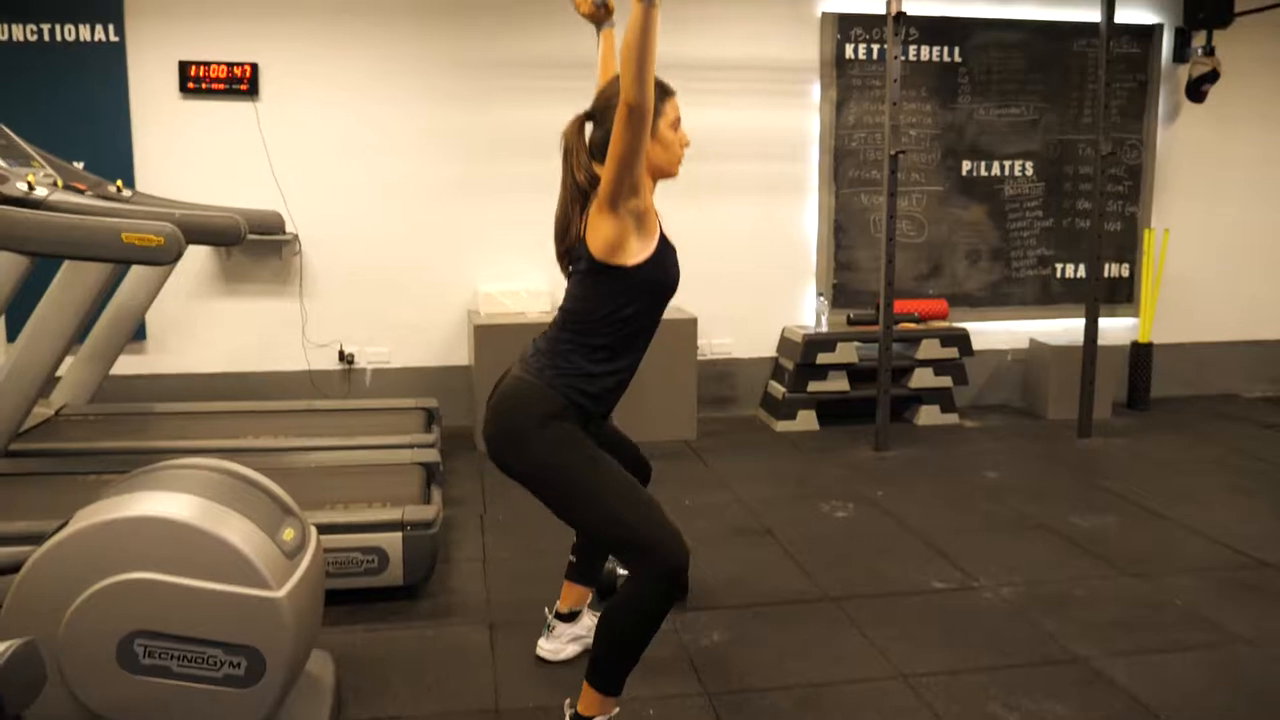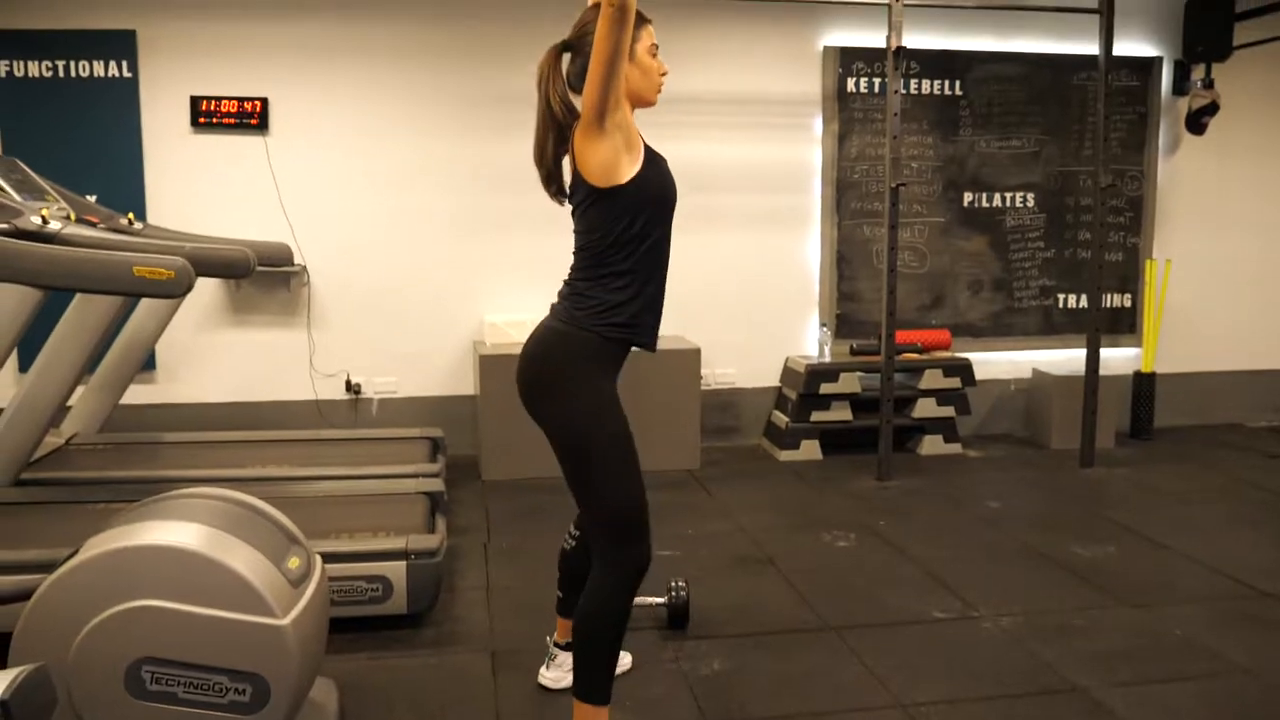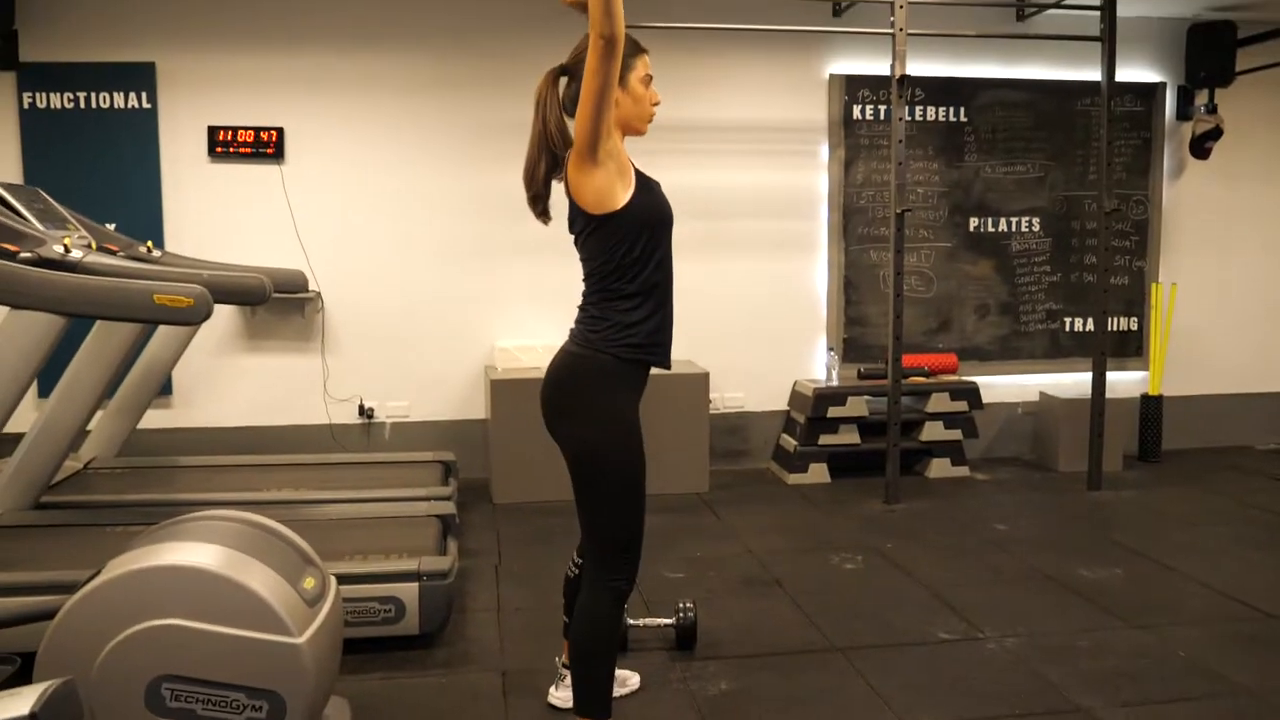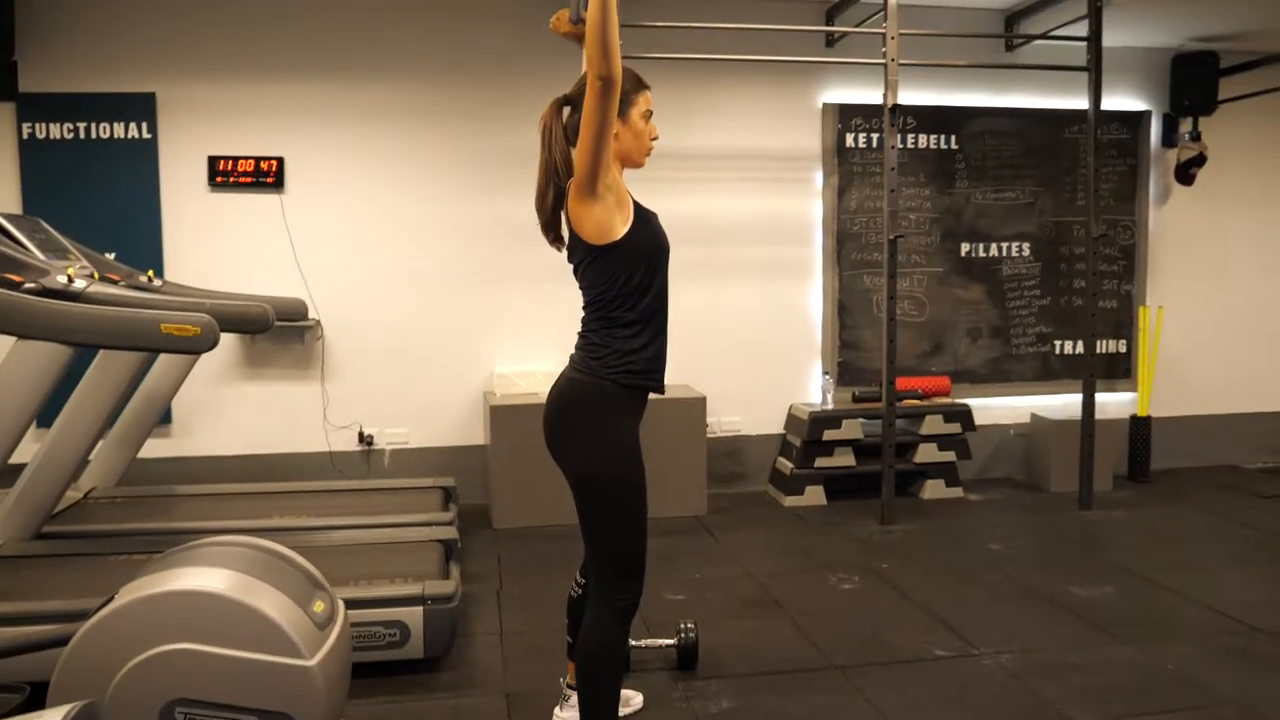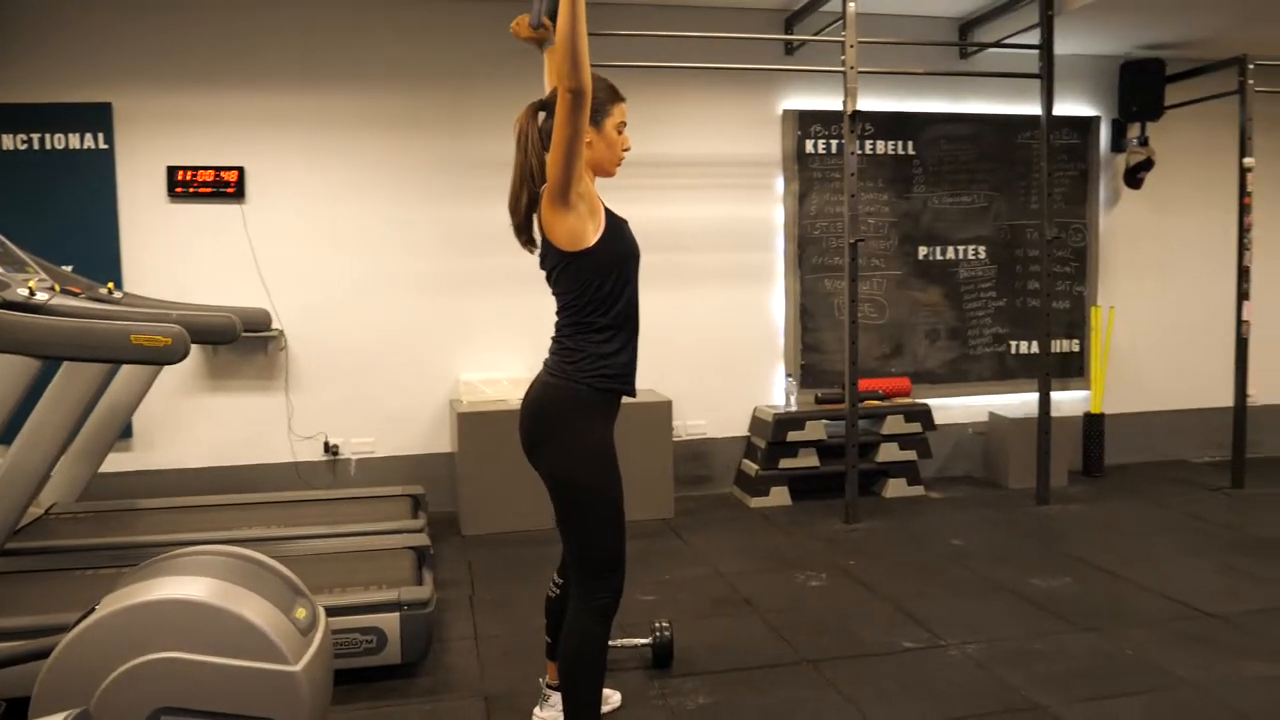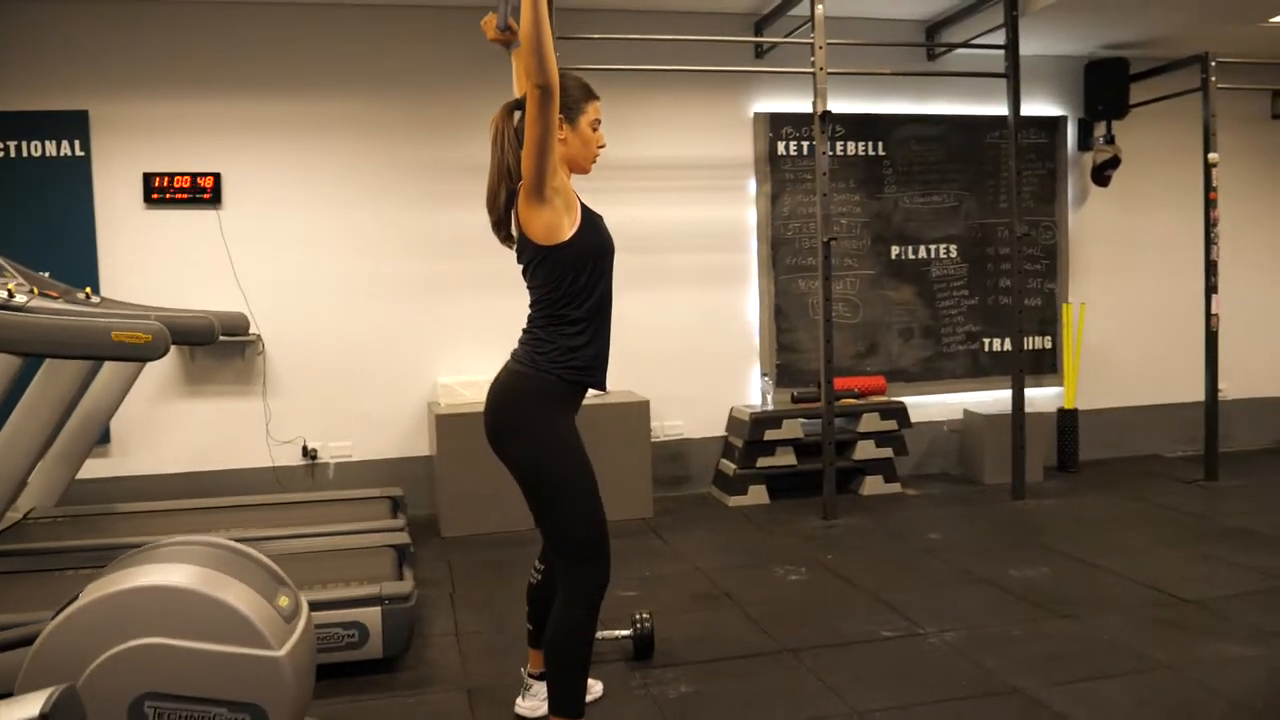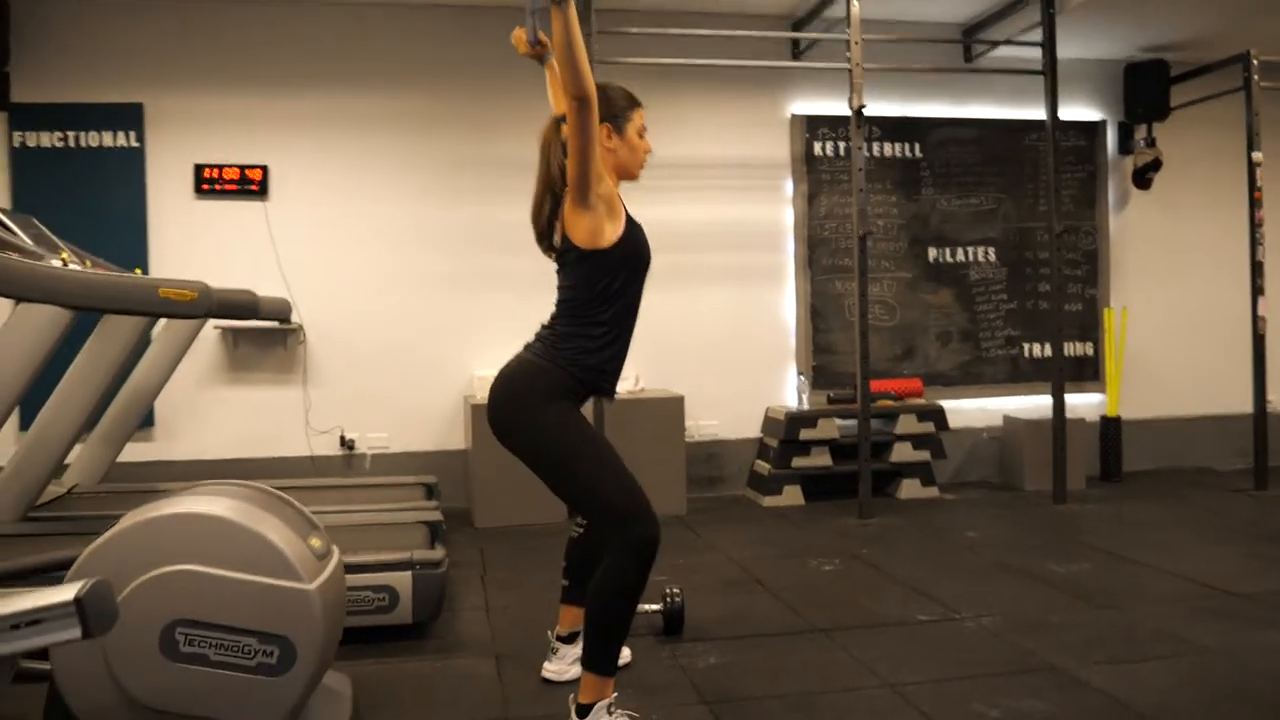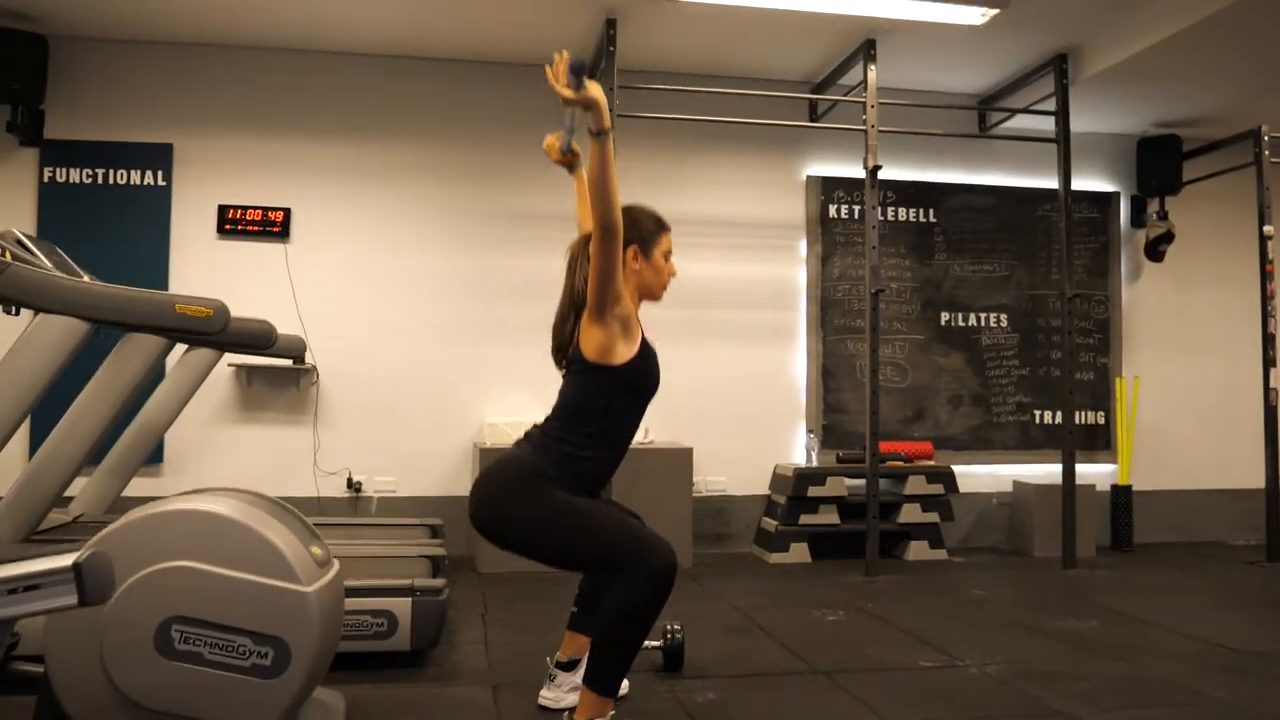
dt=0.3s
person 1, frame 1
left shoulder: (619, 193)
right shoulder: (622, 206)
left elbow: (616, 98)
right elbow: (630, 100)
left hip: (545, 406)
right hip: (535, 421)
left knee: (629, 475)
right knee: (662, 557)
left ankle: (567, 619)
person 1, frame 2
left shoulder: (608, 130)
right shoulder: (604, 132)
left hip: (574, 356)
right hip: (572, 364)
left knee: (604, 517)
right knee: (626, 548)
left ankle: (567, 651)
person 1, frame 3
left shoulder: (606, 159)
right shoulder: (596, 160)
left hip: (597, 377)
right hip: (596, 383)
left knee: (602, 544)
right knee: (614, 564)
person 1, frame 4
left shoulder: (601, 187)
right shoulder: (593, 190)
left elbow: (600, 85)
right elbow: (603, 82)
left hip: (598, 403)
right hip: (597, 409)
left knee: (605, 563)
right knee: (618, 583)
person 1, frame 5
left shoulder: (572, 194)
right shoulder: (567, 198)
left elbow: (566, 98)
right elbow: (574, 93)
left hip: (570, 406)
right hip: (572, 412)
left knee: (583, 564)
right knee: (598, 582)
person 1, frame 6
left shoulder: (549, 191)
right shoulder: (547, 193)
left elbow: (537, 93)
right elbow: (544, 89)
left hip: (532, 399)
right hip: (534, 404)
left knee: (565, 547)
right knee: (587, 565)
person 1, frame 7
left shoulder: (590, 198)
right shoulder: (593, 201)
left elbow: (571, 106)
right elbow: (581, 101)
left hip: (543, 391)
right hip: (536, 396)
left knee: (604, 509)
right knee: (633, 530)
left ankle: (568, 643)
person 1, frame 8
left shoulder: (612, 312)
right shoulder: (613, 318)
left elbow: (594, 226)
right elbow: (605, 228)
left wrist: (576, 168)
right wrist: (599, 123)
left hip: (528, 487)
right hip: (515, 496)
left knee: (623, 539)
right knee: (651, 561)
